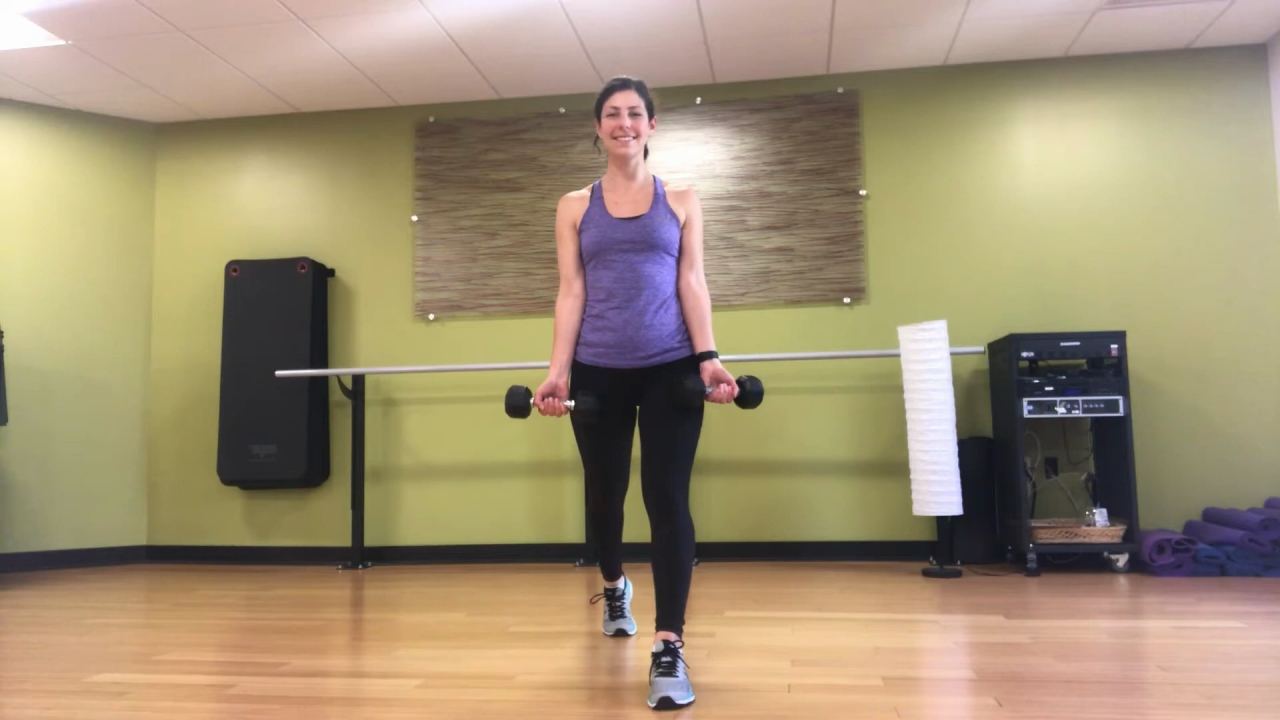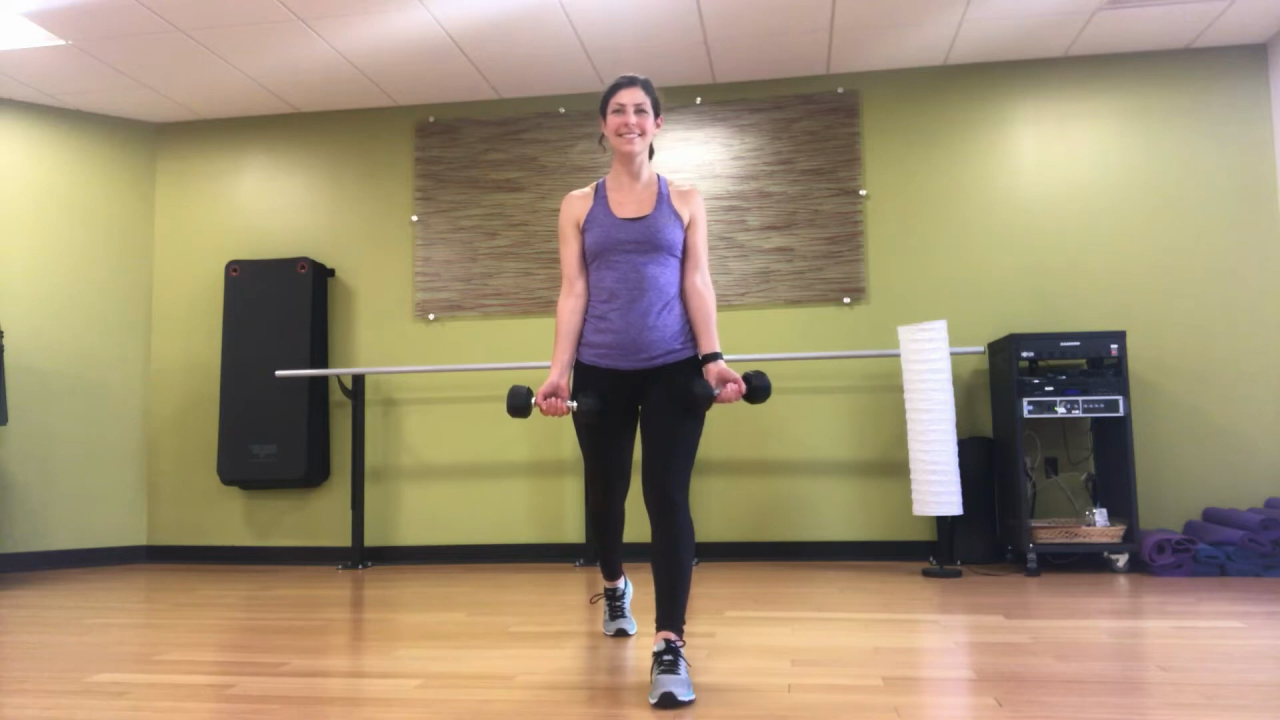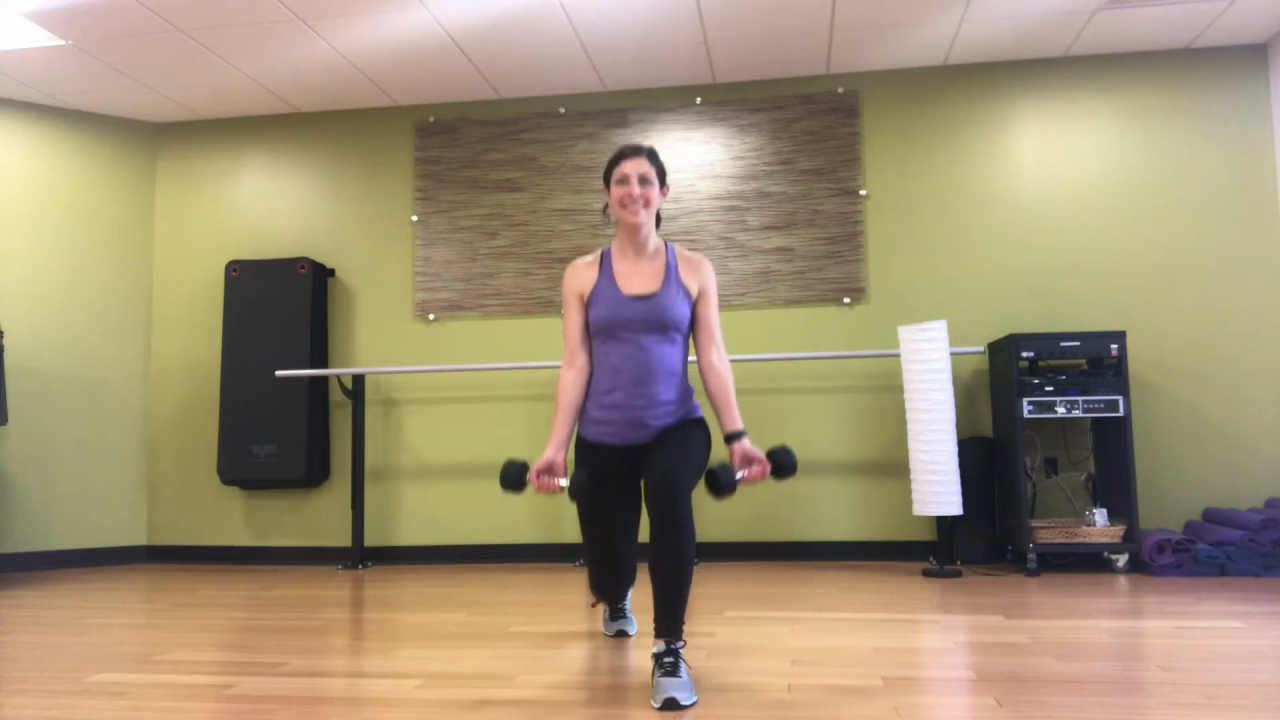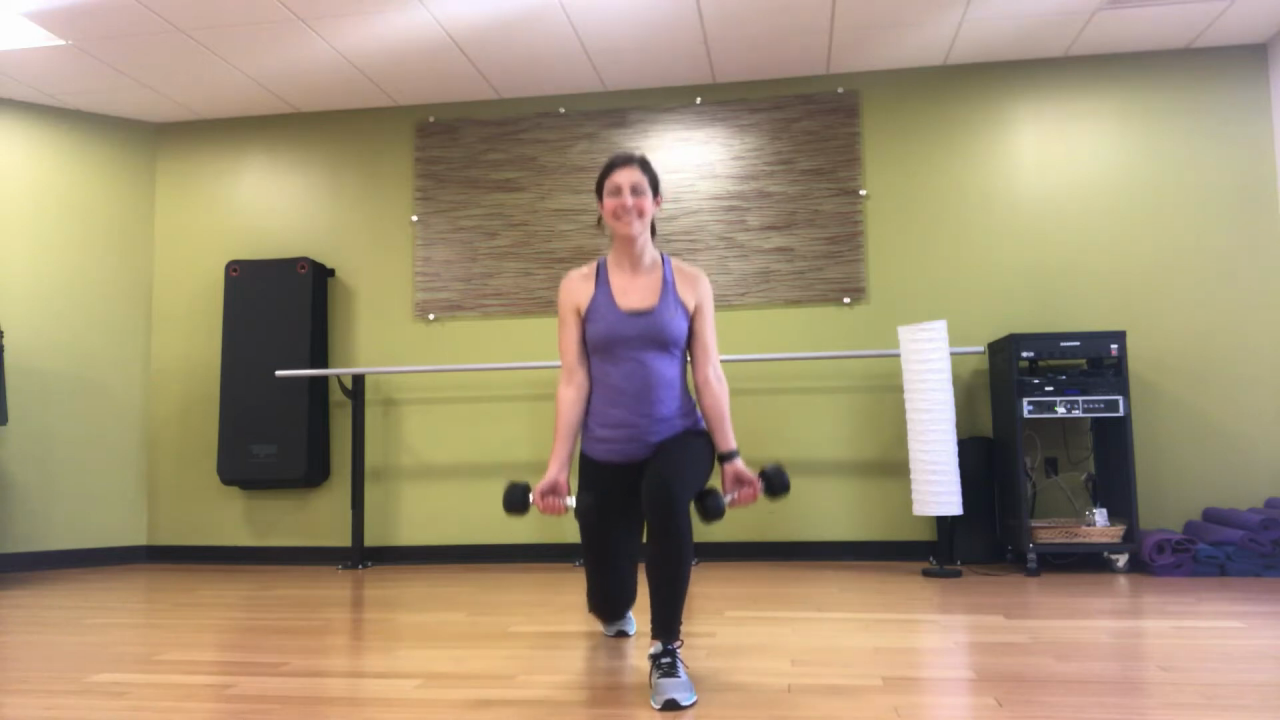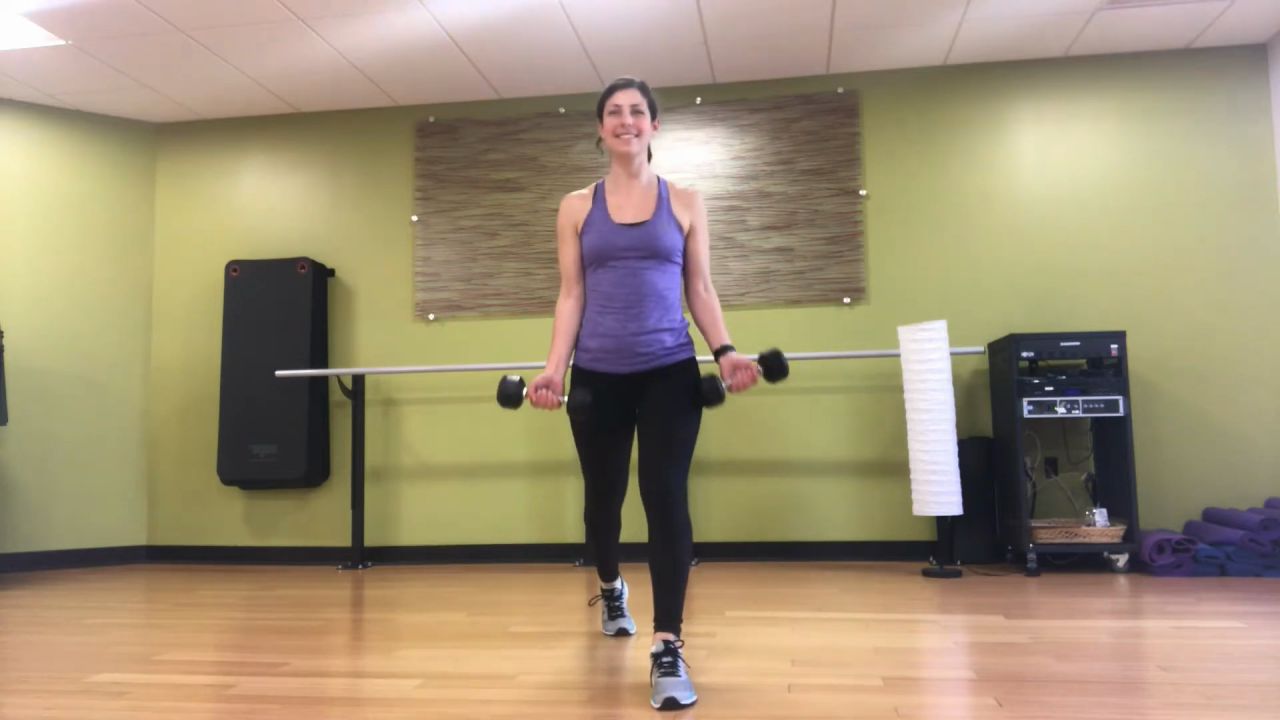
dt=0.5s
person 1, frame 1
left shoulder: (681, 200)
right shoulder: (575, 206)
left elbow: (692, 283)
right elbow: (571, 292)
left wrist: (709, 358)
right wrist: (558, 370)
left hip: (669, 366)
right hip: (599, 370)
left knee: (667, 497)
right knee: (605, 492)
left ankle: (668, 647)
right ankle: (614, 586)
person 1, frame 2
left shoulder: (685, 199)
right shoulder: (578, 204)
left elbow: (697, 283)
right elbow: (573, 291)
left wrist: (713, 358)
right wrist: (559, 370)
left hip: (671, 367)
right hip: (601, 370)
left knee: (667, 496)
right knee: (605, 492)
left ankle: (669, 647)
right ankle: (614, 586)
person 1, frame 3
left shoulder: (694, 269)
right shoulder: (582, 274)
left elbow: (712, 357)
right elbow: (574, 365)
left wrist: (736, 436)
right wrist: (556, 445)
left hip: (675, 426)
right hip: (604, 437)
left knee: (669, 495)
right knee: (608, 579)
left ankle: (669, 651)
right ankle: (620, 600)
person 1, frame 4
left shoulder: (691, 282)
right shoulder: (578, 286)
left elbow: (708, 374)
right elbow: (573, 382)
left wrist: (729, 455)
right wrist: (558, 465)
left hip: (678, 438)
right hip: (605, 455)
left knee: (666, 498)
right knee: (609, 603)
left ankle: (667, 651)
right ankle: (620, 605)
person 1, frame 5
left shoulder: (685, 201)
right shoulder: (578, 206)
left elbow: (700, 288)
right elbow: (570, 293)
left wrist: (724, 349)
right wrist: (554, 364)
left hip: (669, 371)
right hip: (599, 374)
left knee: (665, 495)
right knee: (603, 493)
left ankle: (667, 649)
right ankle: (611, 588)
